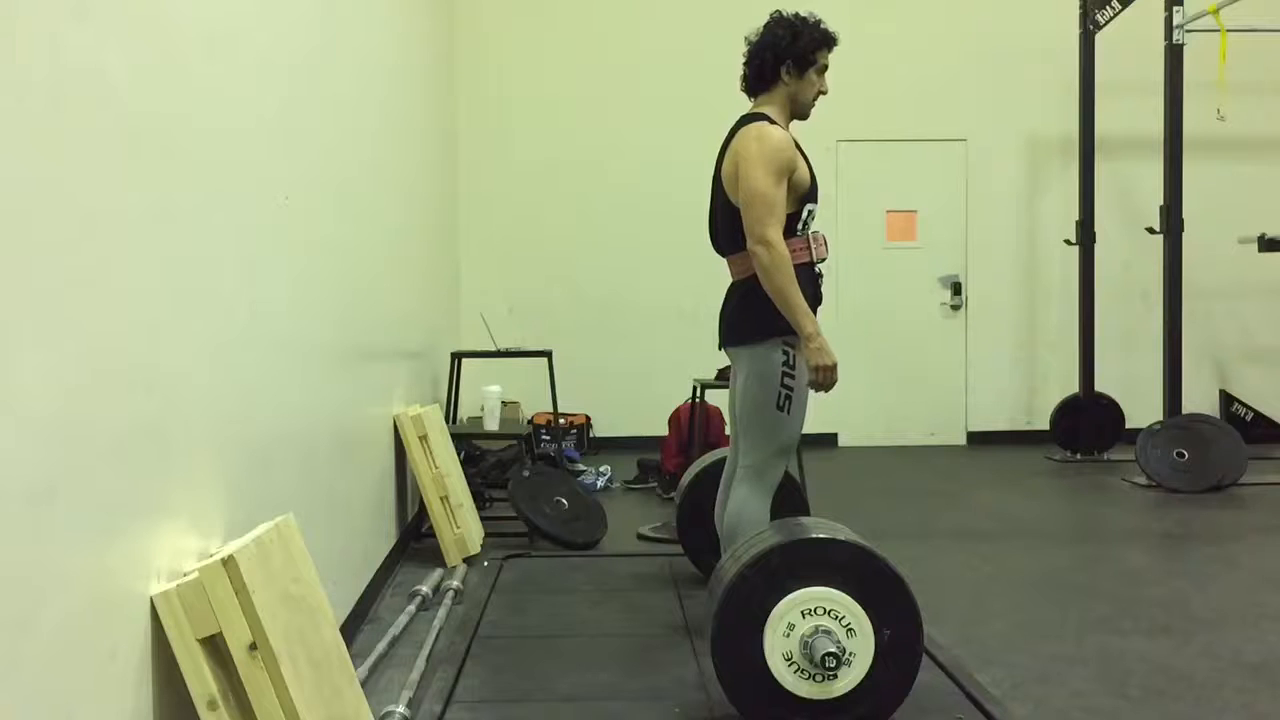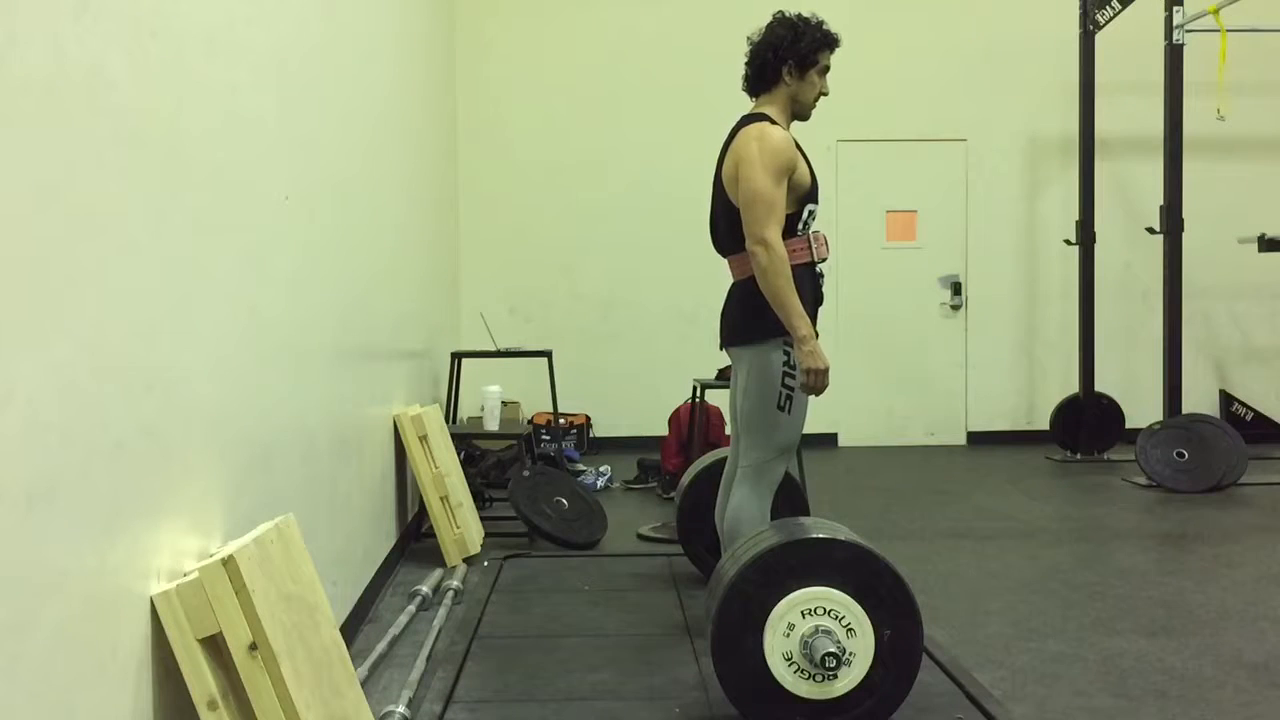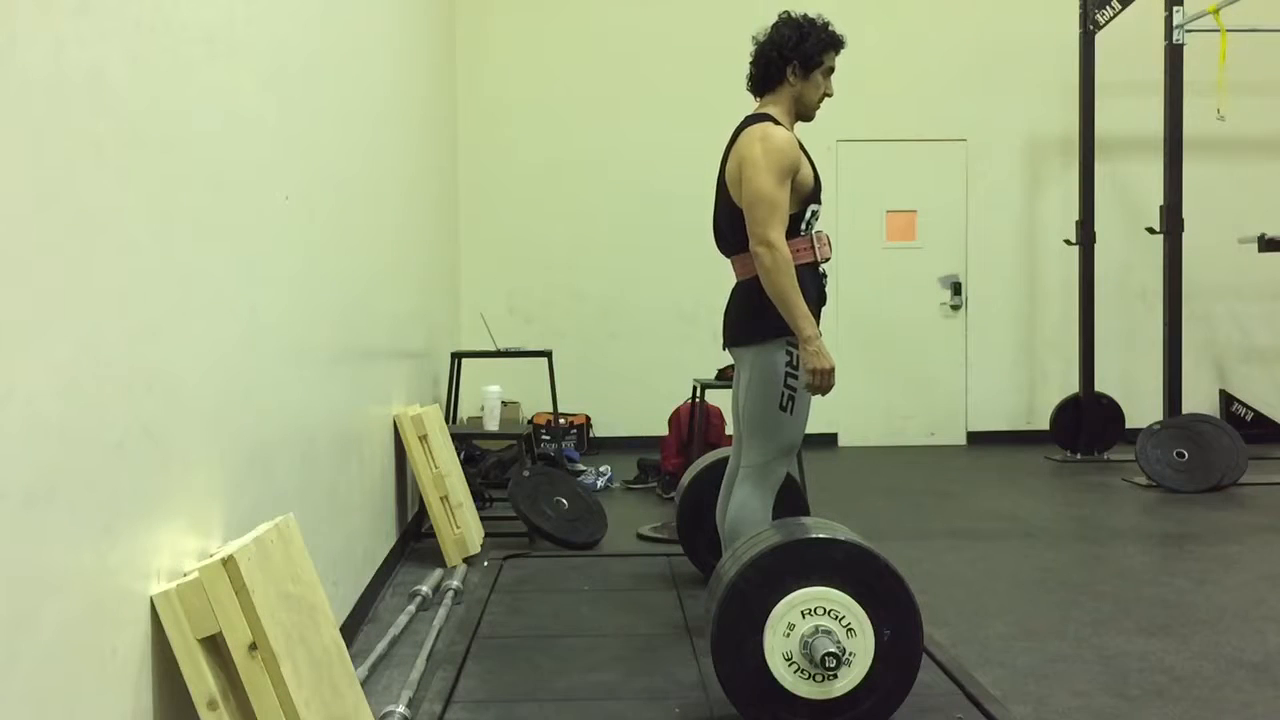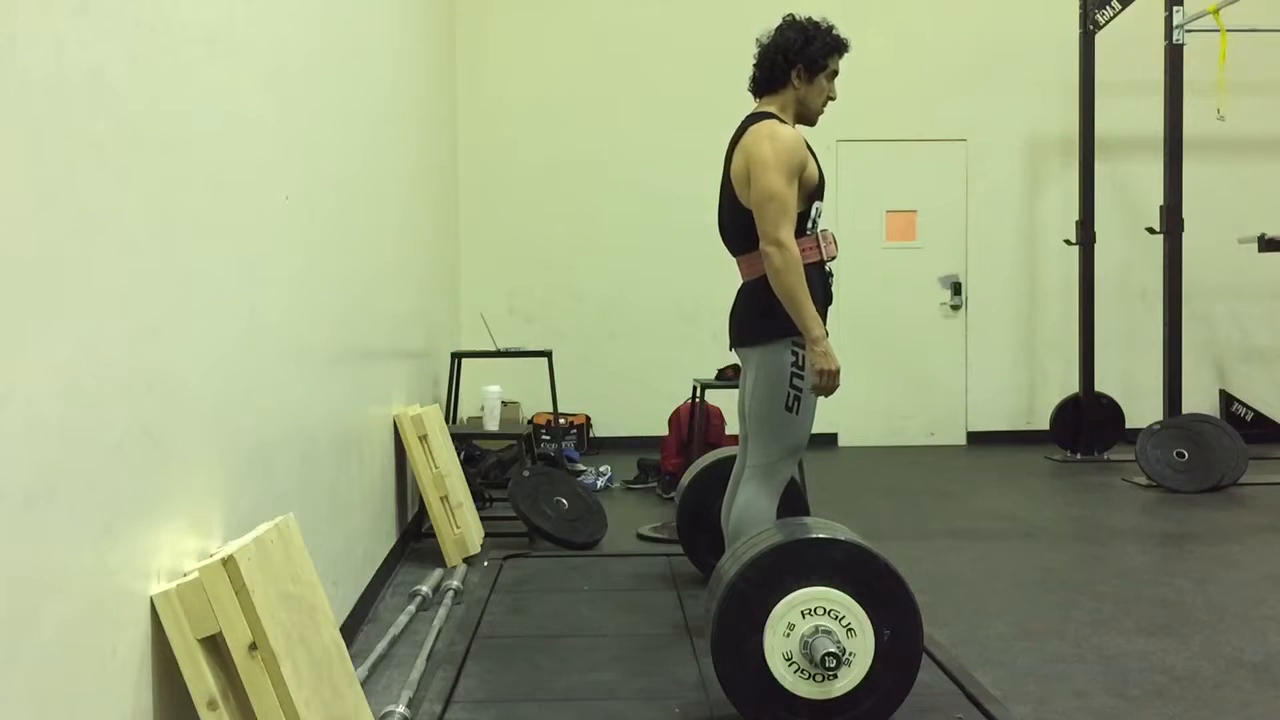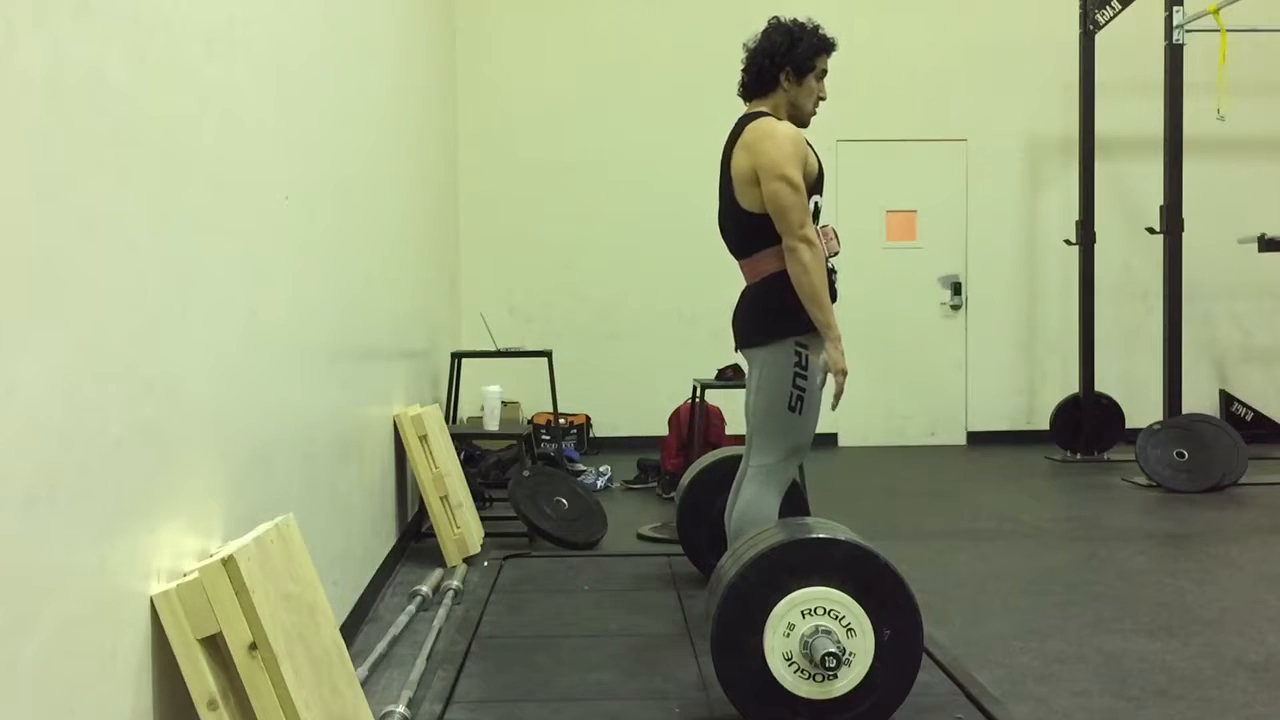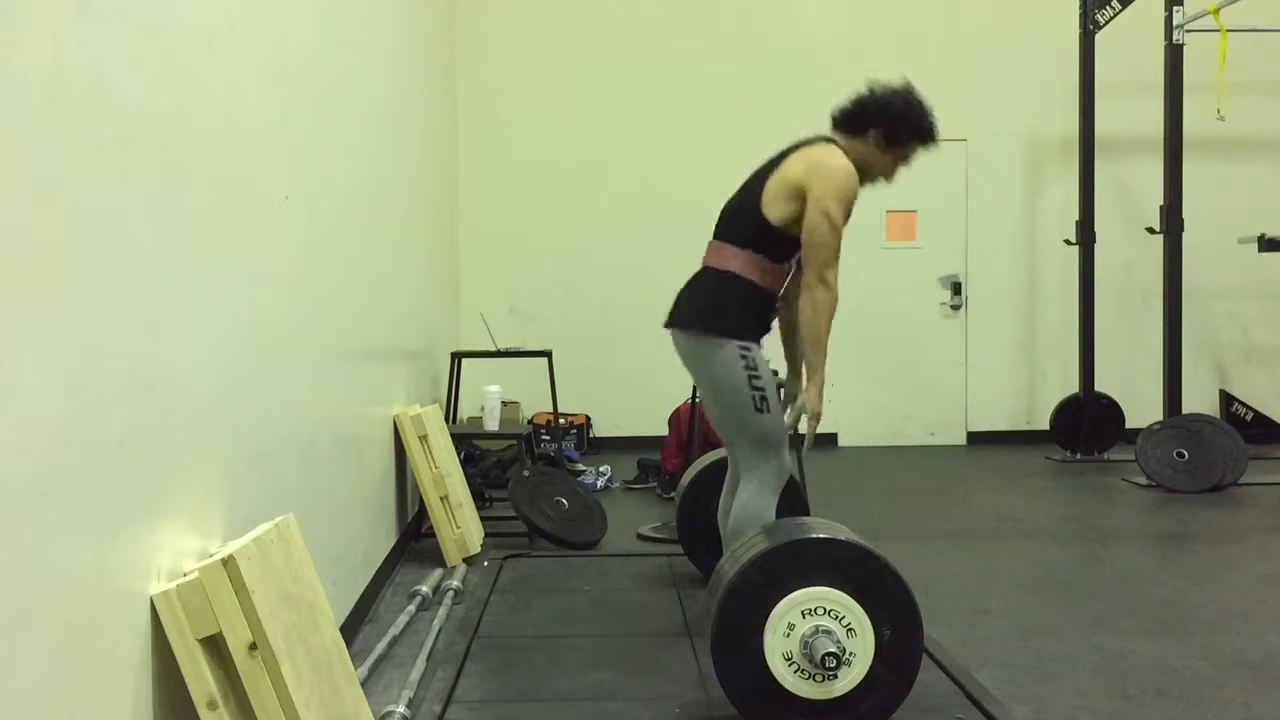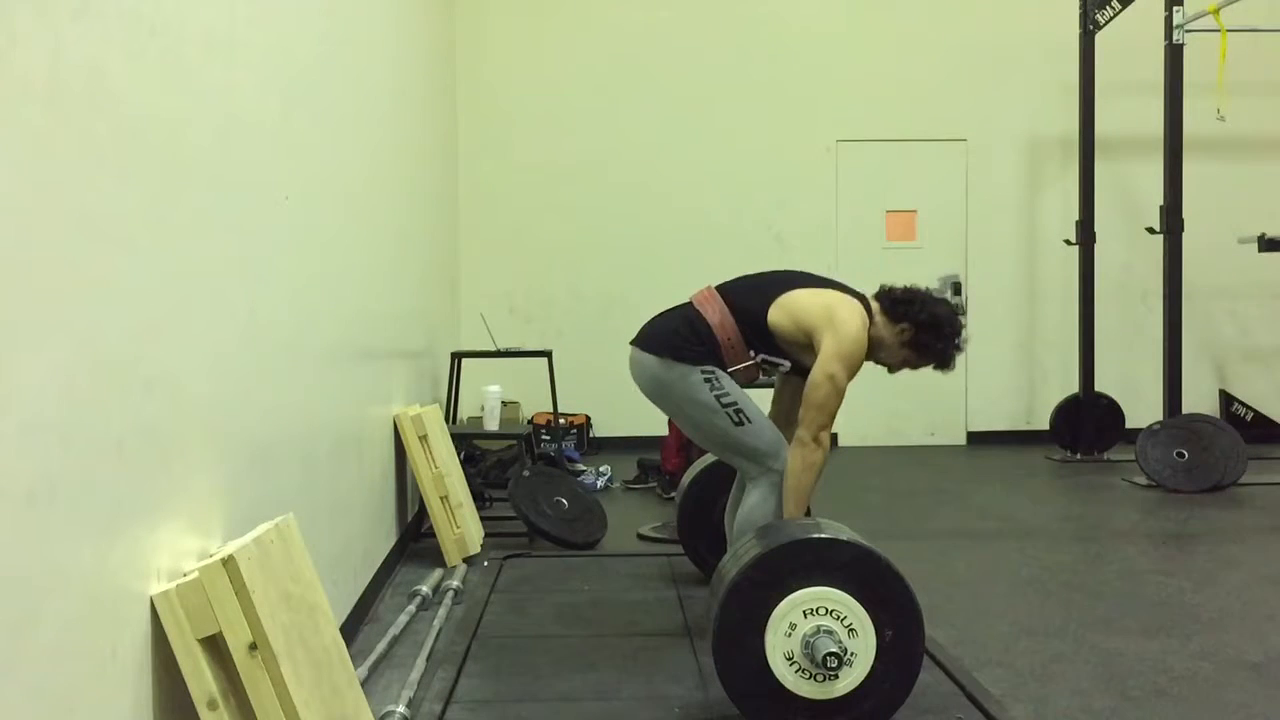
dt=0.4s
person 1, frame 1
left shoulder: (753, 136)
right shoulder: (767, 140)
right elbow: (765, 246)
right wrist: (812, 335)
left hip: (758, 319)
right hip: (772, 323)
left knee: (745, 469)
right knee: (762, 472)
person 1, frame 2
left shoulder: (754, 137)
right shoulder: (768, 141)
right elbow: (765, 247)
right wrist: (805, 337)
left hip: (760, 320)
right hip: (773, 324)
left knee: (746, 469)
right knee: (763, 471)
person 1, frame 3
left shoulder: (759, 136)
right shoulder: (771, 141)
right elbow: (768, 247)
right wrist: (810, 338)
left hip: (762, 320)
right hip: (775, 324)
left knee: (748, 470)
right knee: (764, 472)
person 1, frame 4
left shoulder: (757, 135)
right shoulder: (777, 139)
right elbow: (778, 247)
right wrist: (817, 339)
left hip: (765, 320)
right hip: (782, 323)
left knee: (754, 469)
right knee: (769, 473)
person 1, frame 5
left shoulder: (748, 136)
right shoulder: (778, 137)
right elbow: (800, 243)
right wrist: (832, 338)
left hip: (767, 317)
right hip: (787, 323)
left knee: (761, 467)
right knee: (773, 471)
person 1, frame 6
left shoulder: (805, 163)
right shoulder: (834, 169)
left elbow: (796, 282)
right elbow: (819, 284)
left wrist: (797, 370)
right wrist: (815, 383)
left hip: (707, 315)
right hip: (718, 323)
left knee: (752, 462)
right knee: (764, 466)
person 1, frame 7
left shoulder: (837, 312)
right shoulder: (849, 332)
left elbow: (789, 422)
right elbow: (811, 438)
left hip: (664, 350)
right hip: (676, 359)
left knee: (763, 463)
right knee: (770, 467)
